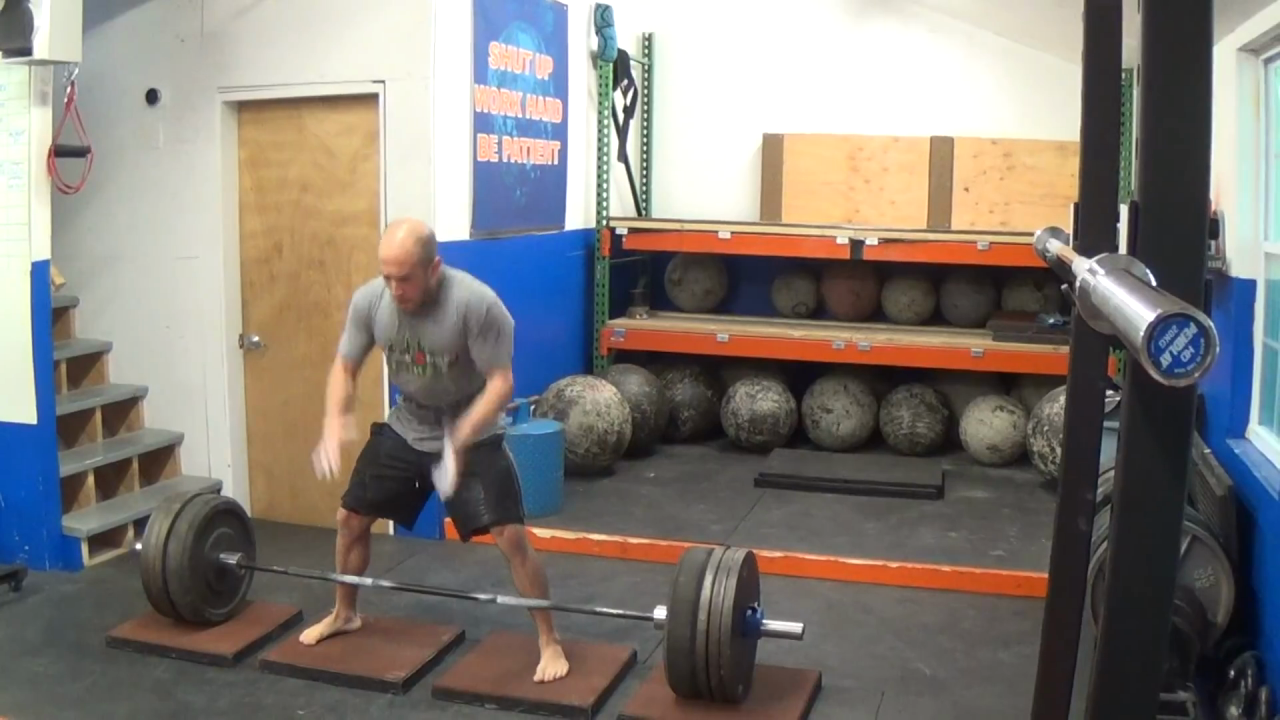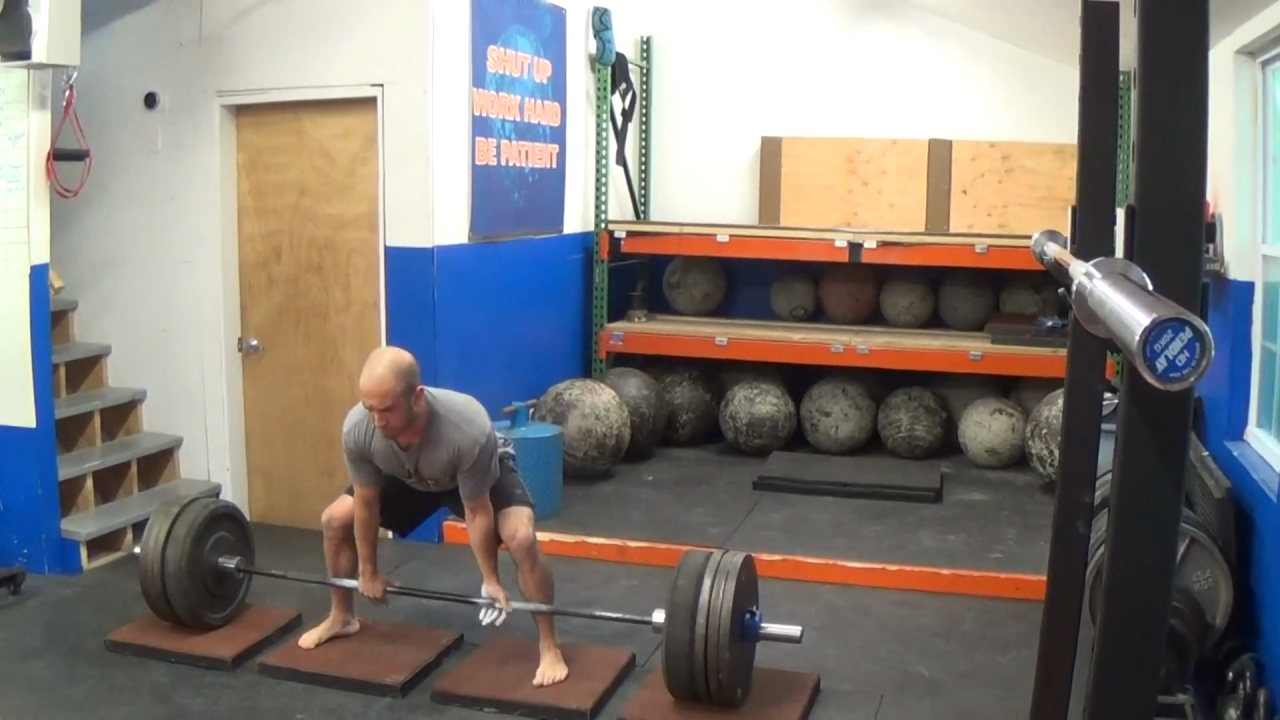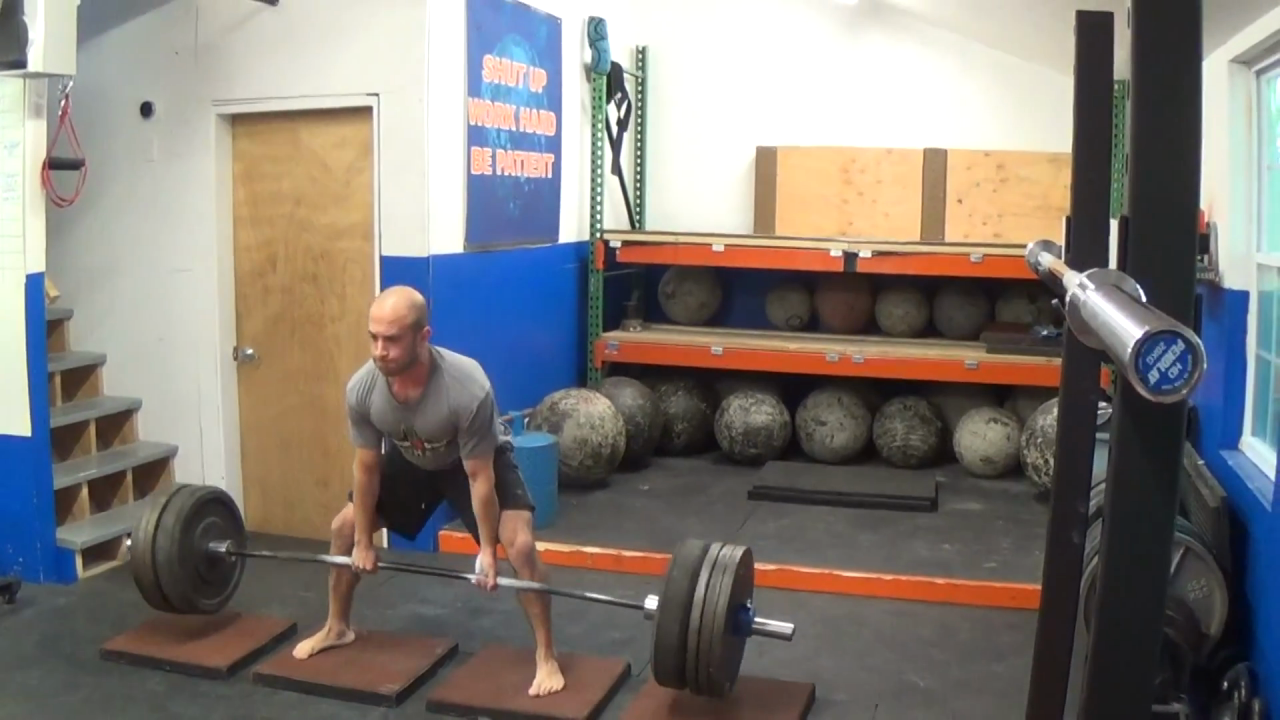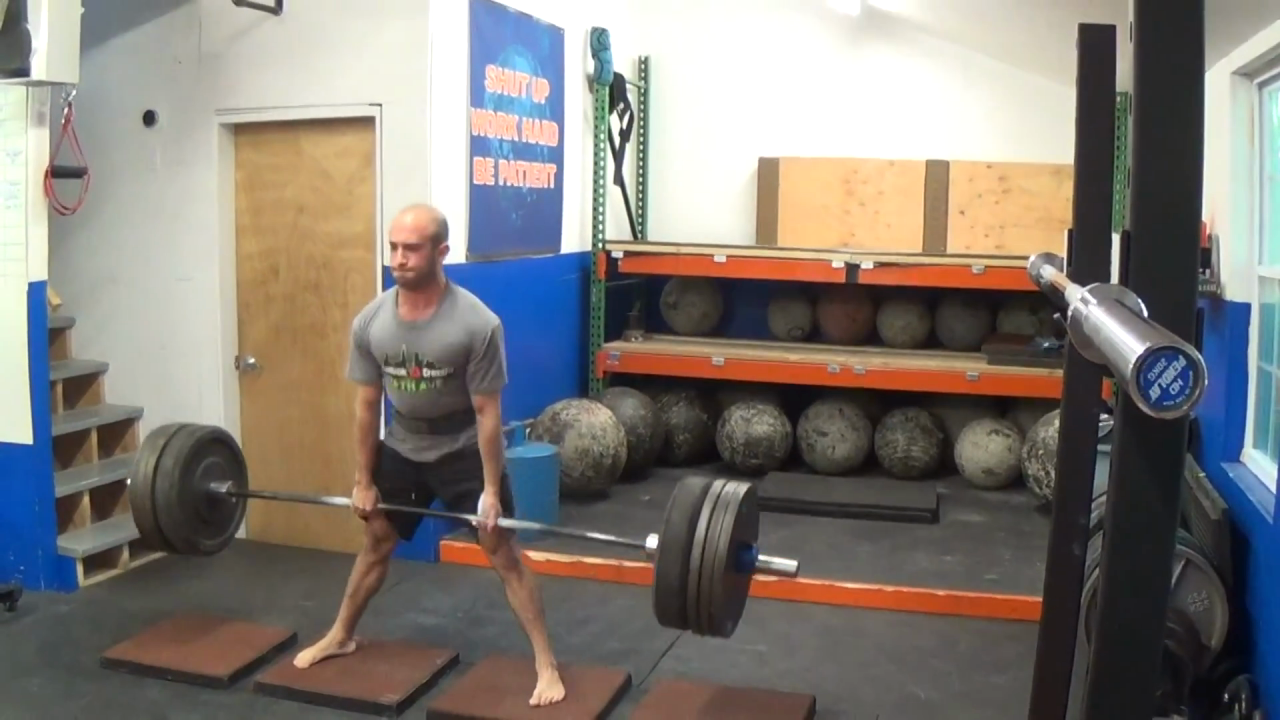
dt=0.4s
person 1, frame 1
left shoulder: (476, 302)
right shoulder: (371, 298)
left elbow: (501, 383)
right elbow: (344, 369)
left wrist: (463, 433)
right wrist: (334, 422)
left hip: (472, 435)
right hip: (405, 428)
left knee: (510, 537)
right knee: (350, 519)
left ankle: (549, 642)
right ankle: (344, 615)
person 1, frame 2
left shoulder: (469, 429)
right shoulder: (357, 430)
left elbow: (477, 511)
right elbow: (366, 503)
left wrist: (490, 581)
right wrist: (368, 570)
left hip: (482, 474)
left knee: (521, 538)
right knee: (335, 521)
left ankle: (549, 647)
right ankle: (341, 618)
person 1, frame 3
left shoulder: (469, 389)
right shoulder: (362, 389)
left elbow: (480, 476)
right elbow: (367, 467)
left wrist: (487, 552)
right wrist: (363, 541)
left hip: (480, 457)
right hip: (410, 459)
left knee: (520, 545)
right knee: (344, 528)
left ankle: (545, 657)
right ankle: (337, 628)
person 1, frame 4
left shoulder: (477, 323)
right shoulder: (370, 321)
left elbow: (487, 412)
right elbow: (367, 404)
left wrist: (492, 491)
right wrist: (363, 481)
left hip: (465, 450)
right hip: (401, 449)
left knee: (504, 555)
right knee: (374, 548)
left ankle: (546, 665)
right ankle: (340, 637)
